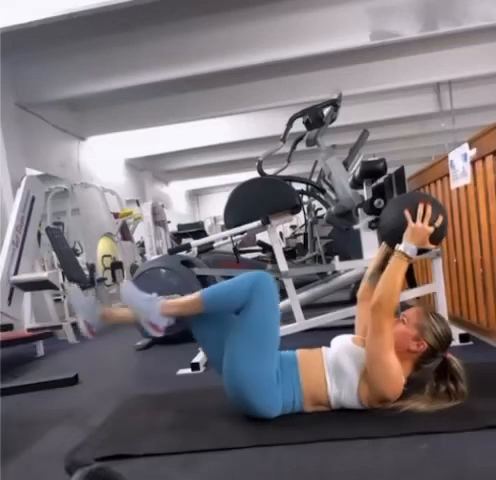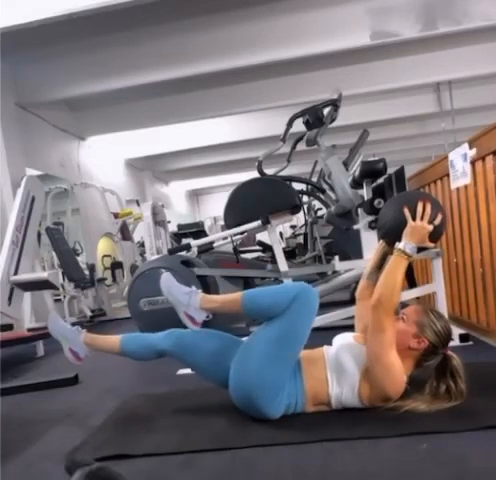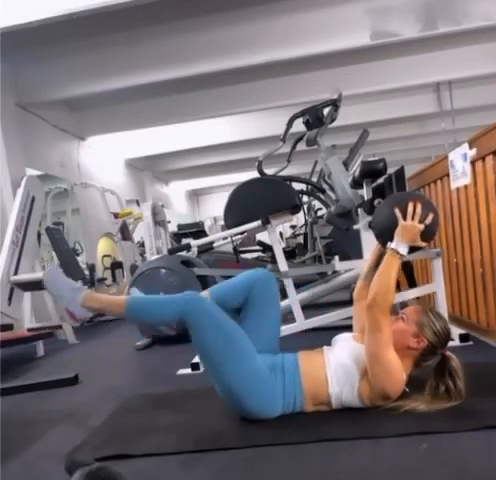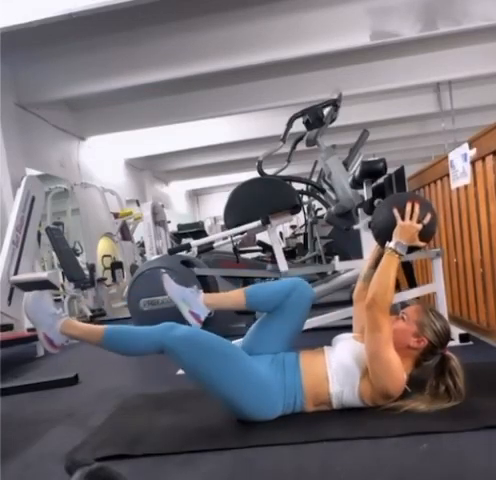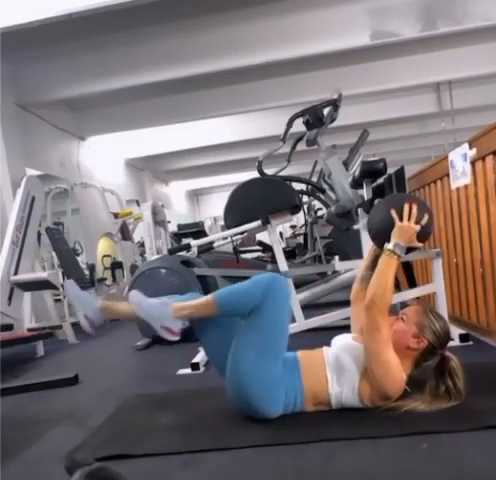
dt=0.5s
person 1, frame 1
left shoulder: (388, 381)
right shoulder: (373, 352)
left elbow: (378, 310)
right elbow: (366, 298)
left wrist: (407, 249)
right wrist: (387, 246)
left hip: (261, 391)
right hip: (266, 370)
left knee: (260, 283)
right knee: (202, 307)
left ankle: (160, 309)
right ankle: (105, 316)
person 1, frame 2
left shoulder: (390, 378)
right shoulder: (372, 348)
left elbow: (380, 309)
right elbow: (366, 297)
left wrist: (407, 247)
right wrist: (385, 244)
left hip: (263, 392)
right hip: (258, 377)
left knee: (302, 294)
right knee: (174, 340)
left ankle: (198, 304)
right ankle: (87, 342)
person 1, frame 3
left shoulder: (389, 379)
right shoulder: (369, 349)
left elbow: (375, 307)
right elbow: (363, 296)
left wrist: (400, 246)
right wrist: (381, 247)
left hip: (259, 393)
right hip: (268, 368)
left knee: (192, 305)
right knee: (260, 279)
left ankle: (87, 301)
right ankle: (170, 317)
person 1, frame 4
left shoulder: (390, 379)
right shoulder: (373, 349)
left elbow: (374, 308)
right elbow: (362, 297)
left wrist: (399, 246)
right wrist: (381, 246)
left hip: (261, 393)
right hip: (265, 366)
left knee: (174, 336)
right knee: (298, 290)
left ankle: (66, 329)
right ankle: (199, 304)
person 1, frame 5
left shoulder: (389, 380)
right shoulder: (378, 353)
left elbow: (372, 308)
right elbow: (360, 298)
left wrist: (396, 247)
right wrist: (376, 248)
left hip: (262, 393)
right hip: (266, 371)
left knee: (273, 284)
right knee: (192, 305)
left ankle: (171, 312)
right ankle: (103, 310)
